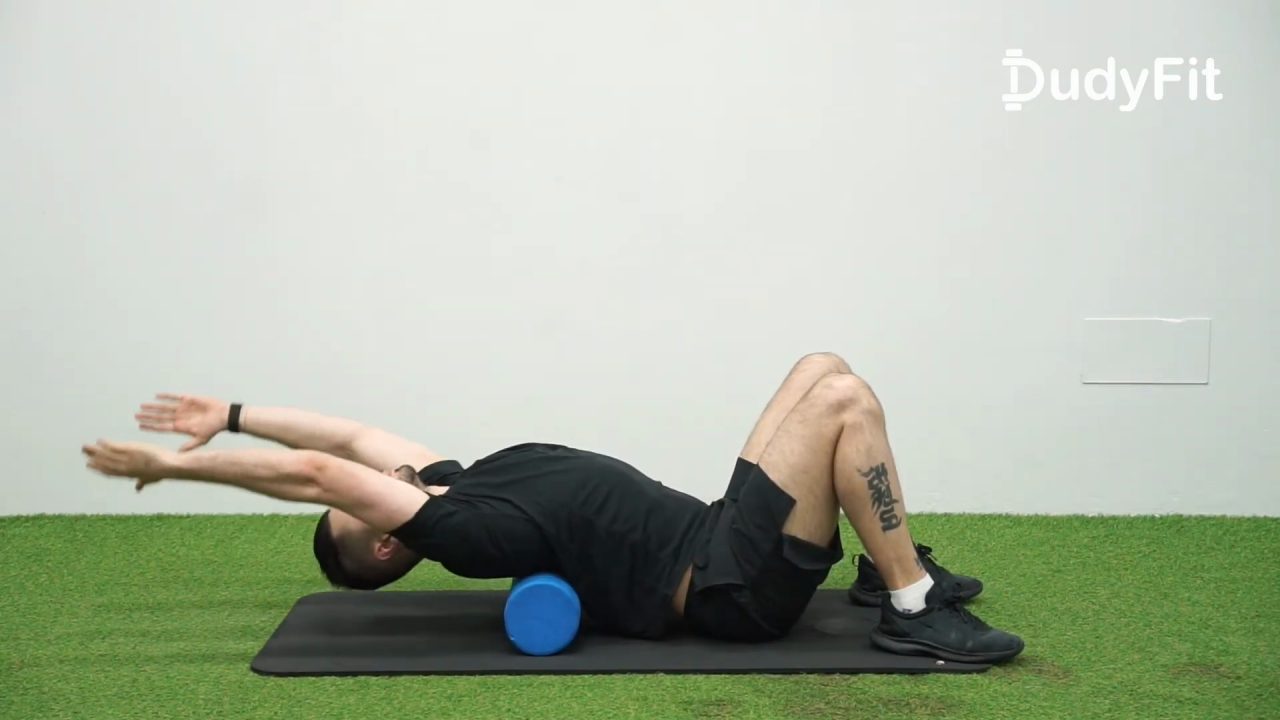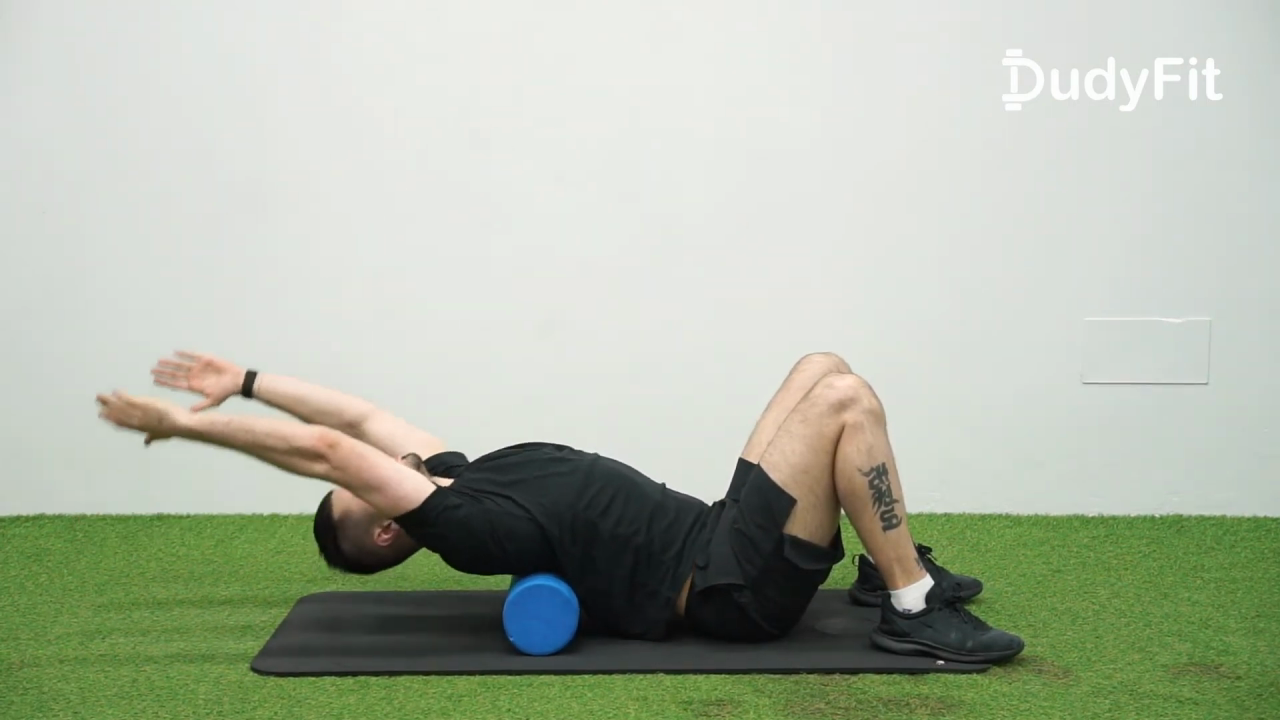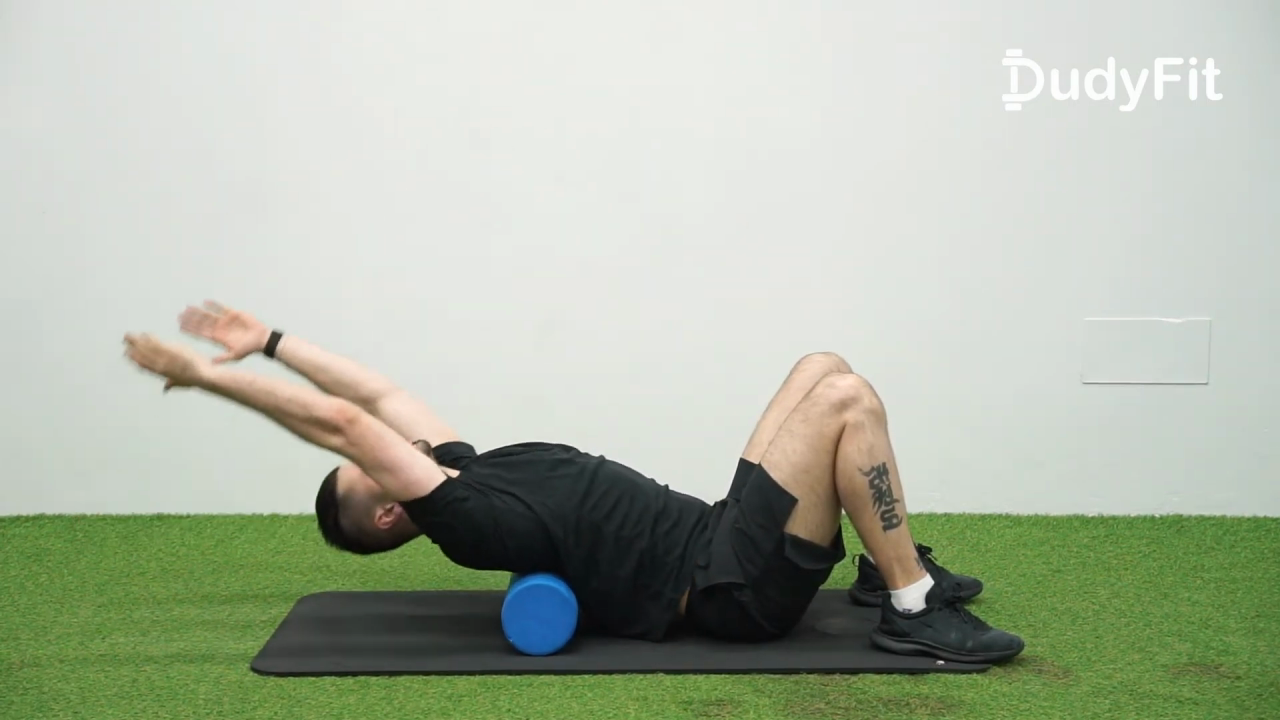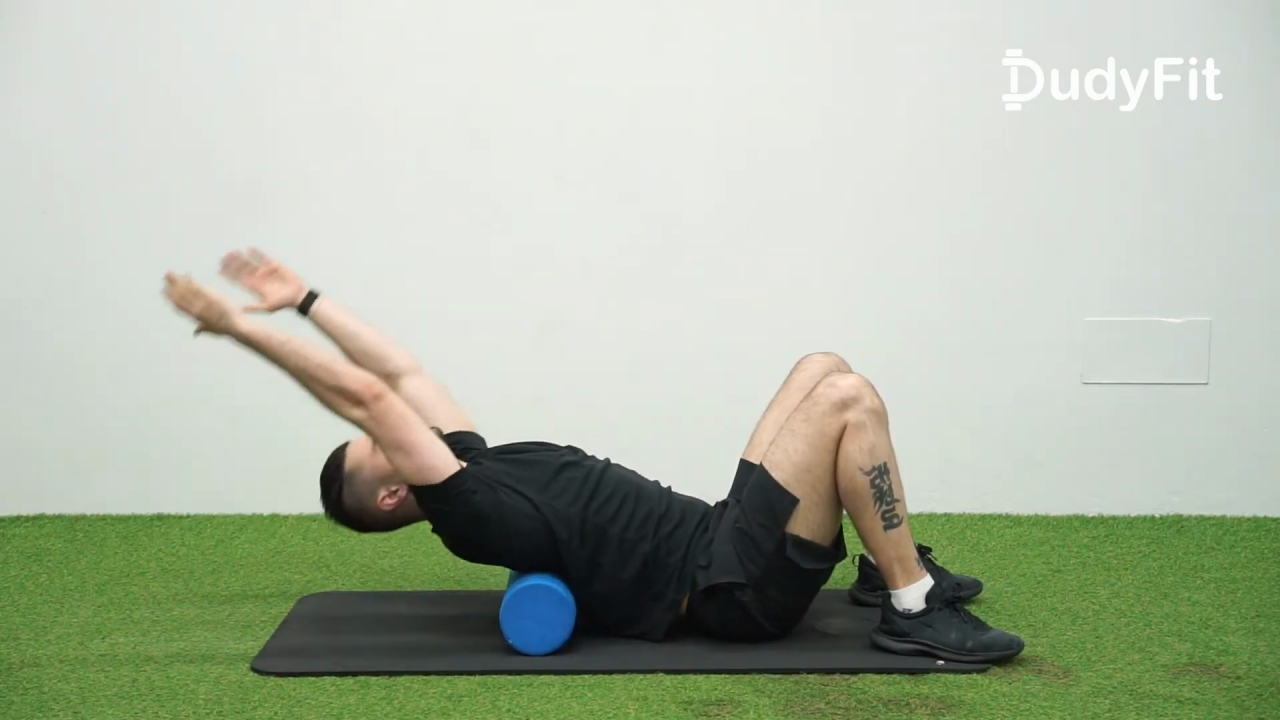
dt=0.1s
person 1, frame 1
left shoulder: (457, 484)
right shoulder: (461, 528)
left elbow: (351, 436)
right elbow: (320, 470)
left wrist: (228, 416)
right wrist: (182, 462)
left hip: (719, 539)
right hip: (735, 584)
left knee: (825, 369)
right knee: (844, 400)
left ankle: (895, 570)
right ankle: (915, 610)
person 1, frame 2
left shoulder: (459, 482)
right shoulder: (464, 526)
left elbow: (362, 420)
right elbow: (330, 447)
left wrist: (239, 382)
right wrist: (186, 420)
left hip: (716, 544)
right hip: (731, 587)
left knee: (825, 371)
right knee: (845, 401)
left ankle: (893, 571)
right ankle: (915, 613)
person 1, frame 3
left shoulder: (468, 474)
right shoulder: (469, 518)
left elbow: (379, 395)
right elbow: (349, 423)
left wrist: (265, 343)
right wrist: (212, 378)
left hip: (719, 541)
right hip: (737, 583)
left knee: (826, 369)
right knee: (848, 400)
left ankle: (892, 568)
right ankle: (914, 610)
person 1, frame 4
left shoulder: (470, 470)
right shoulder: (471, 509)
left elbow: (400, 377)
right elbow: (366, 395)
left wrist: (301, 299)
right wrist: (239, 328)
left hip: (714, 547)
right hip: (731, 590)
left knee: (823, 370)
right knee: (848, 399)
left ankle: (893, 571)
right ankle: (918, 607)
